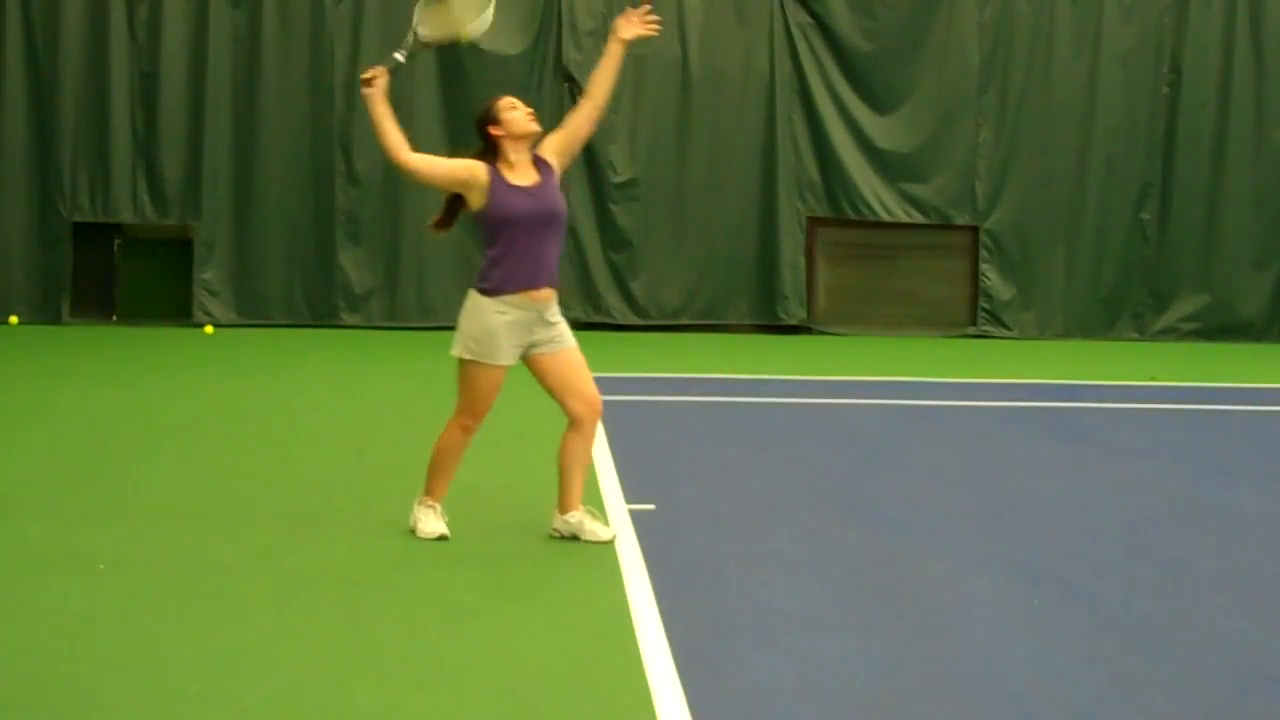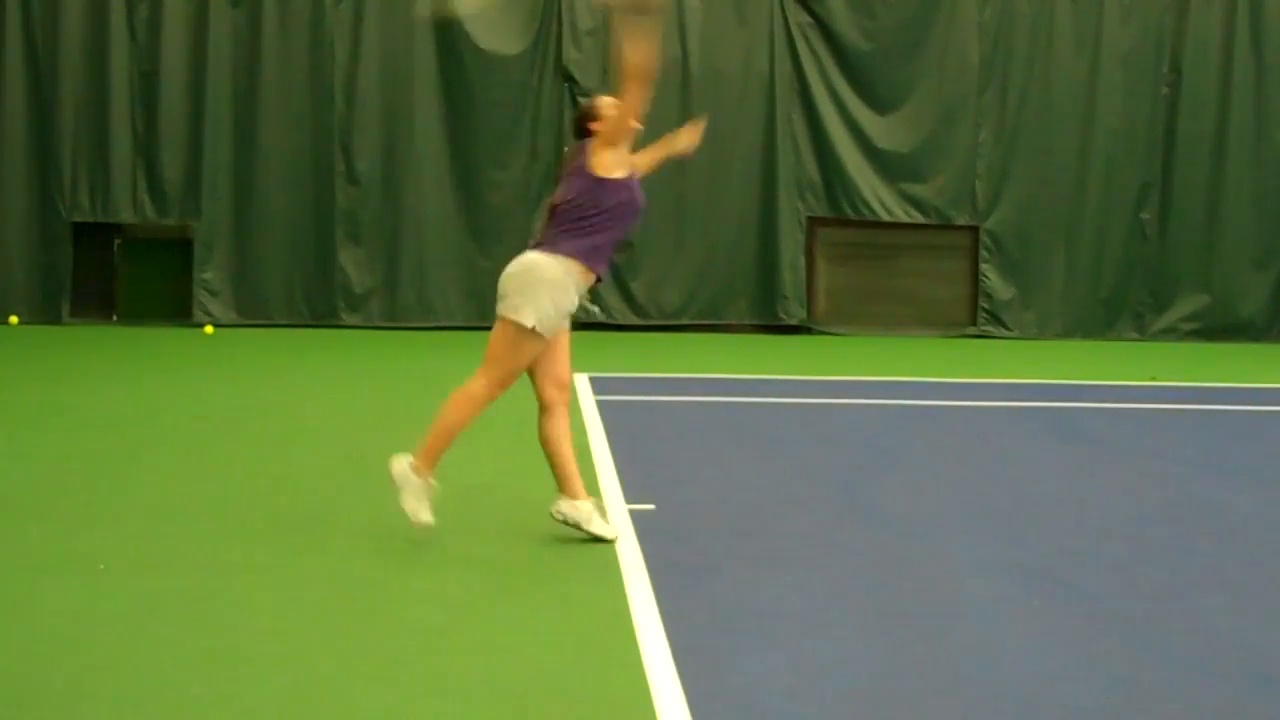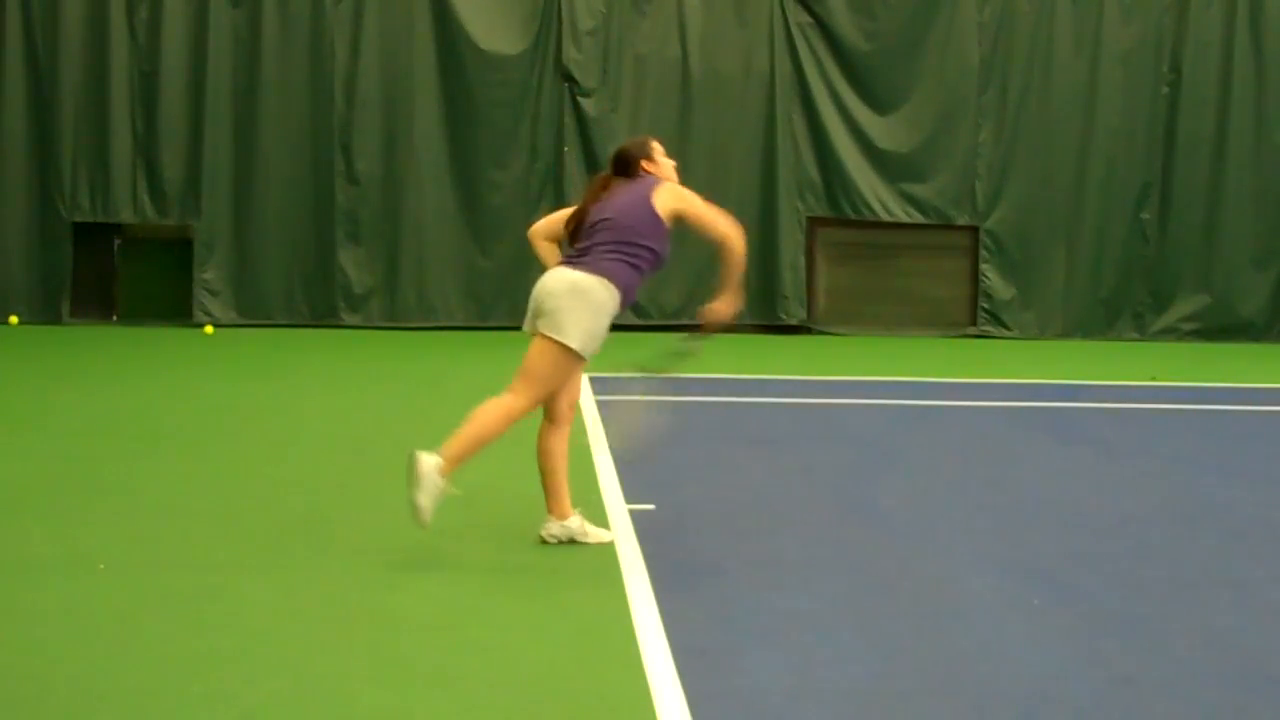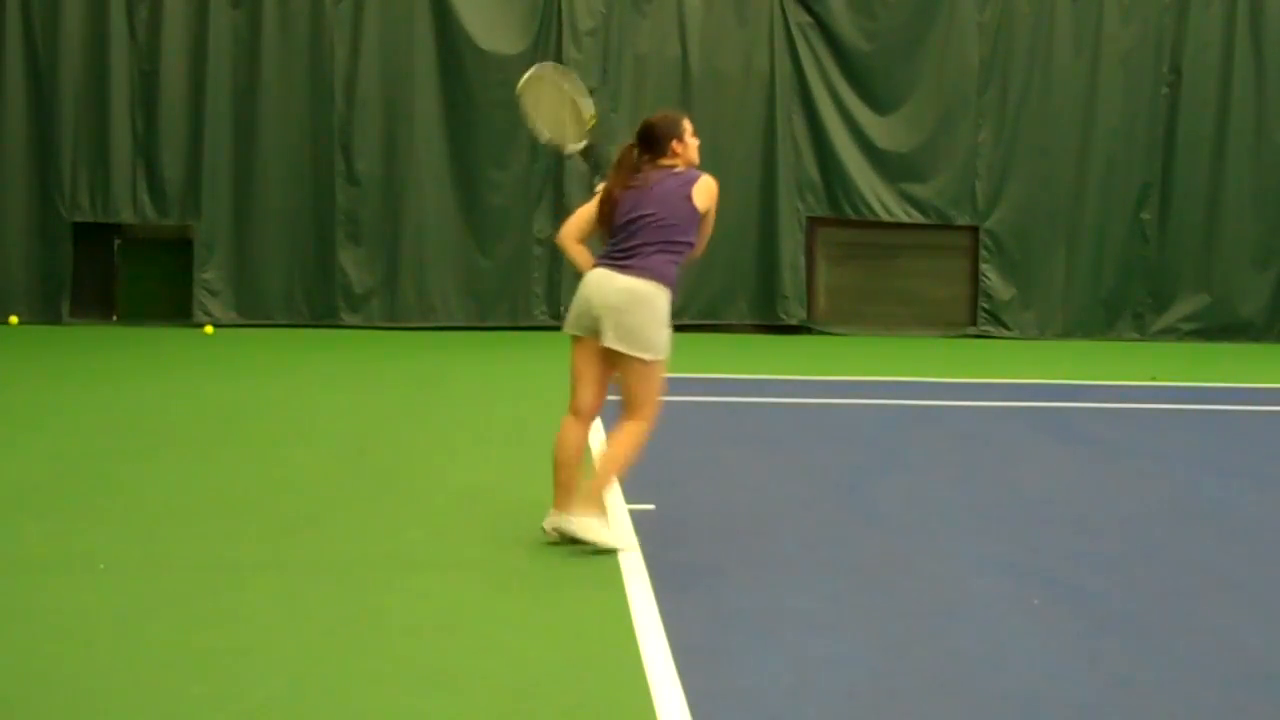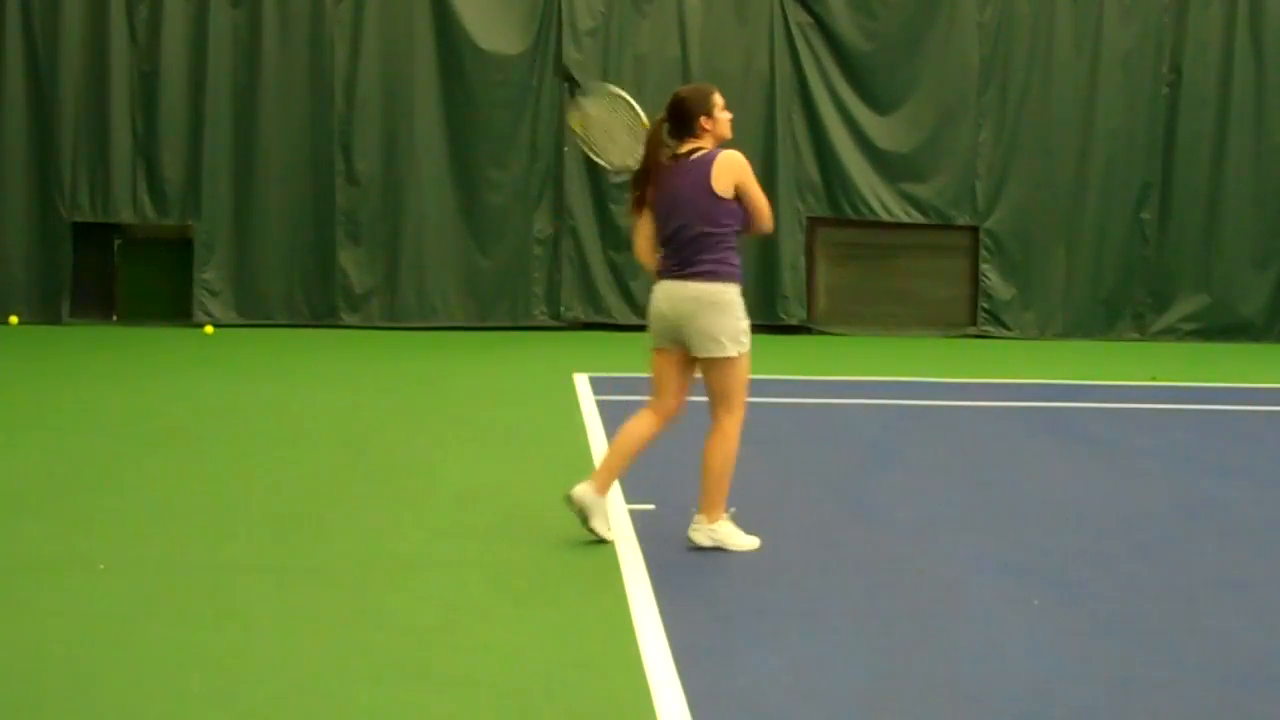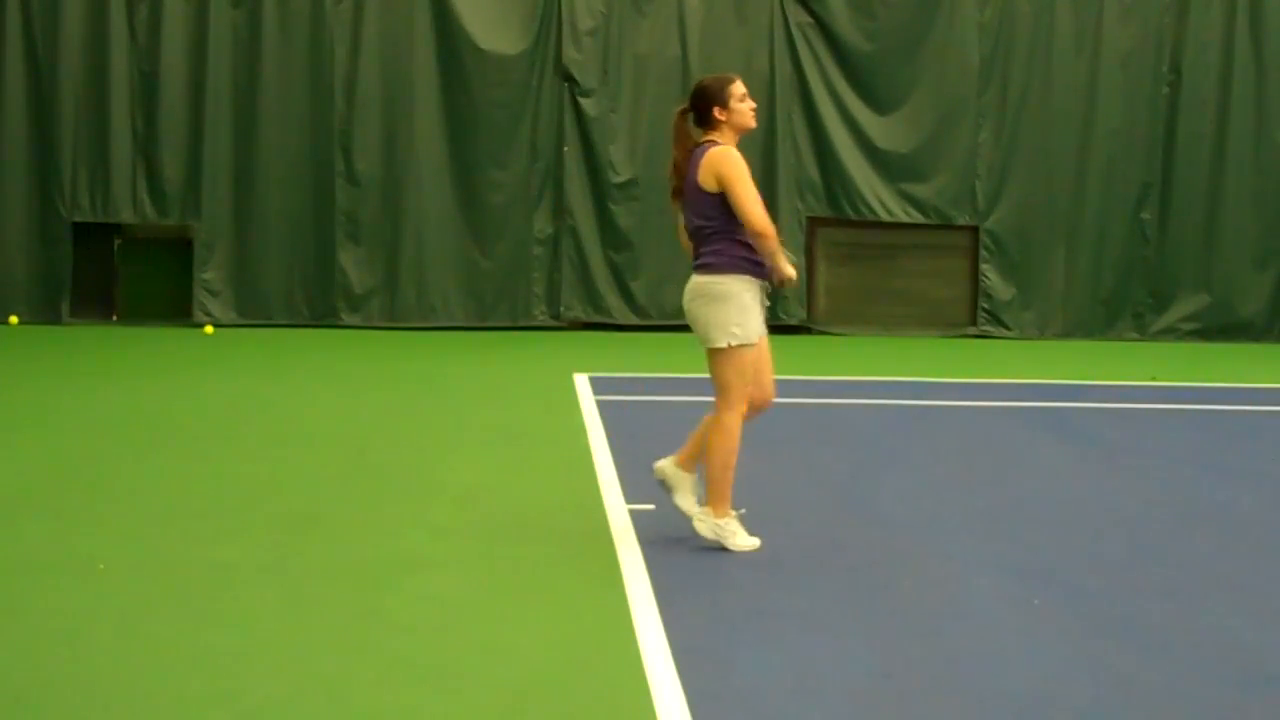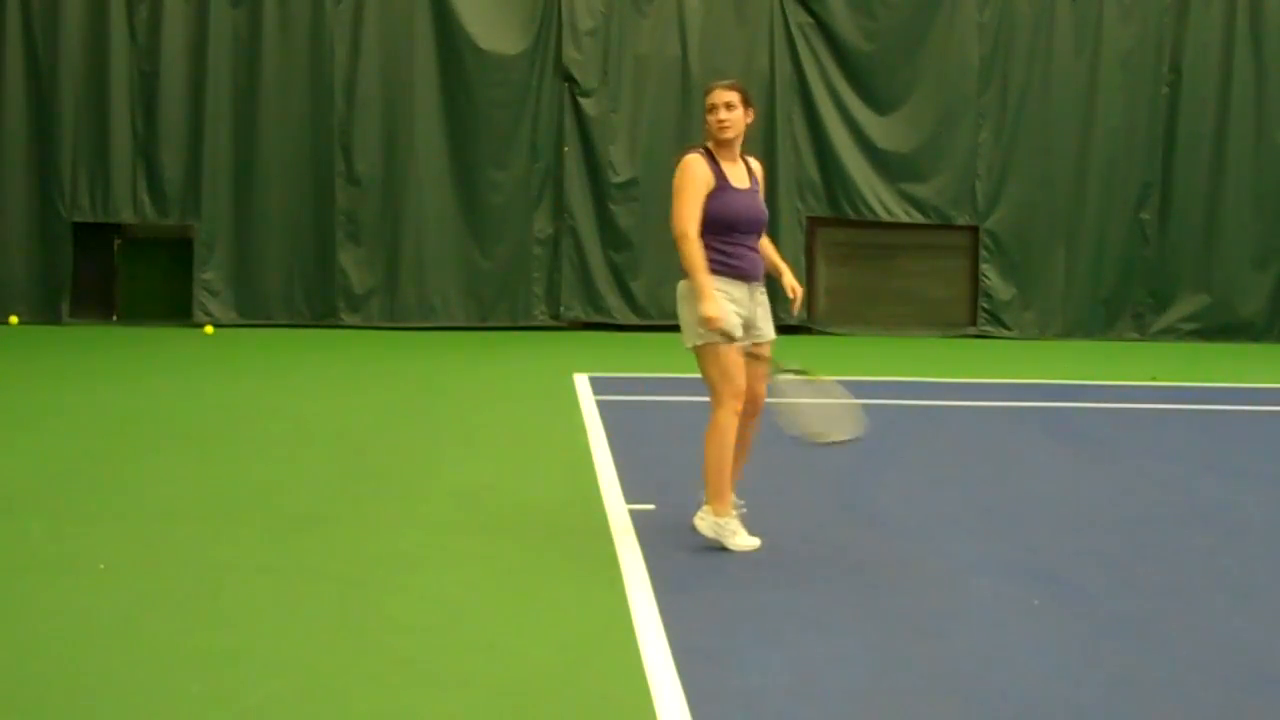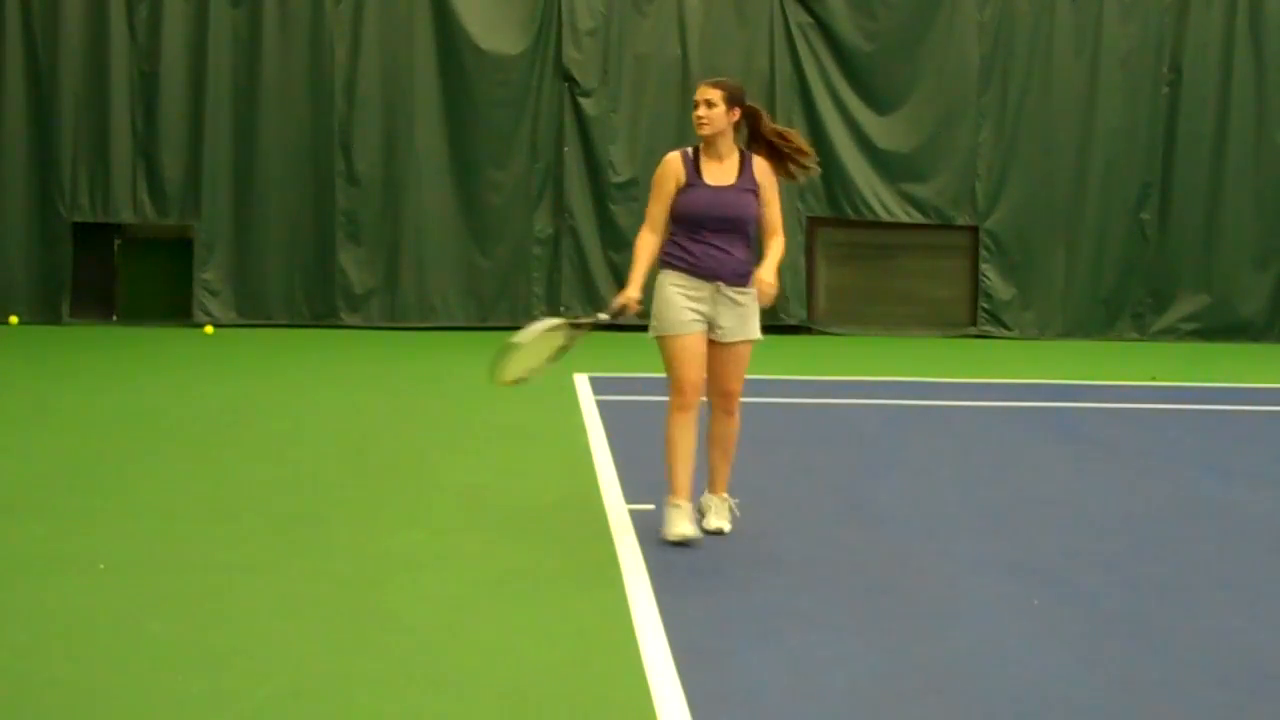
dt=0.3s
person 1, frame 1
left shoulder: (549, 162)
right shoulder: (478, 175)
left elbow: (593, 106)
right elbow: (403, 157)
left wrist: (617, 43)
right wrist: (377, 98)
left hip: (546, 316)
right hip: (496, 313)
left knee: (587, 408)
right knee: (469, 419)
left ankle: (570, 513)
right ankle: (428, 504)
person 1, frame 2
left shoulder: (611, 165)
right shoulder: (605, 152)
left elbow: (623, 178)
right elbow: (637, 83)
left wrist: (670, 147)
left hip: (554, 292)
right hip: (544, 281)
left knee: (555, 400)
right knee: (491, 383)
left ankle: (575, 502)
right ankle: (418, 467)
person 1, frame 3
left shoulder: (605, 199)
right shoulder: (669, 194)
left elbow: (538, 234)
right elbow: (732, 237)
right wrist: (728, 294)
left hip: (556, 289)
right hip: (582, 300)
left knee: (560, 414)
right knee: (521, 398)
left ankle: (561, 518)
right ankle: (437, 467)
person 1, frame 4
left shoulder: (623, 185)
right shoulder: (704, 186)
left elbow: (568, 237)
right elbow: (692, 250)
left hip: (596, 291)
right hip: (643, 300)
left knee: (582, 409)
right knee: (640, 418)
left ankle: (565, 511)
right ankle: (585, 509)
person 1, frame 5
left shoulder: (658, 175)
right shoulder: (730, 163)
left elbow: (644, 250)
right elbow: (764, 224)
left hip: (668, 298)
right hip: (714, 300)
left knee: (660, 409)
right knee: (729, 414)
left ankle: (593, 489)
right ankle: (711, 521)
person 1, frame 6
left shoulder: (699, 160)
right shoulder: (722, 156)
left elbow: (692, 235)
right elbow: (759, 226)
right wrist: (782, 265)
left hip: (739, 291)
right hip: (725, 291)
left knee: (758, 397)
right knee: (736, 404)
left ankle: (680, 465)
right ankle: (718, 515)
person 1, frame 7
left shoulder: (753, 168)
right shoulder: (694, 165)
right elbow: (685, 234)
left wrist: (784, 272)
right wrist: (707, 296)
left hip: (751, 294)
right hip: (713, 294)
left knee: (752, 401)
right knee: (729, 401)
left ankle: (722, 490)
right ankle: (717, 513)
person 1, frame 8
left shoulder: (760, 168)
right shoulder: (676, 164)
left elbow: (775, 234)
right elbow: (652, 230)
left wrist: (769, 268)
right wrist: (634, 284)
left hip: (736, 295)
right hip: (681, 289)
left knee: (727, 399)
right knee: (685, 395)
left ankle: (717, 496)
right ankle: (679, 505)
